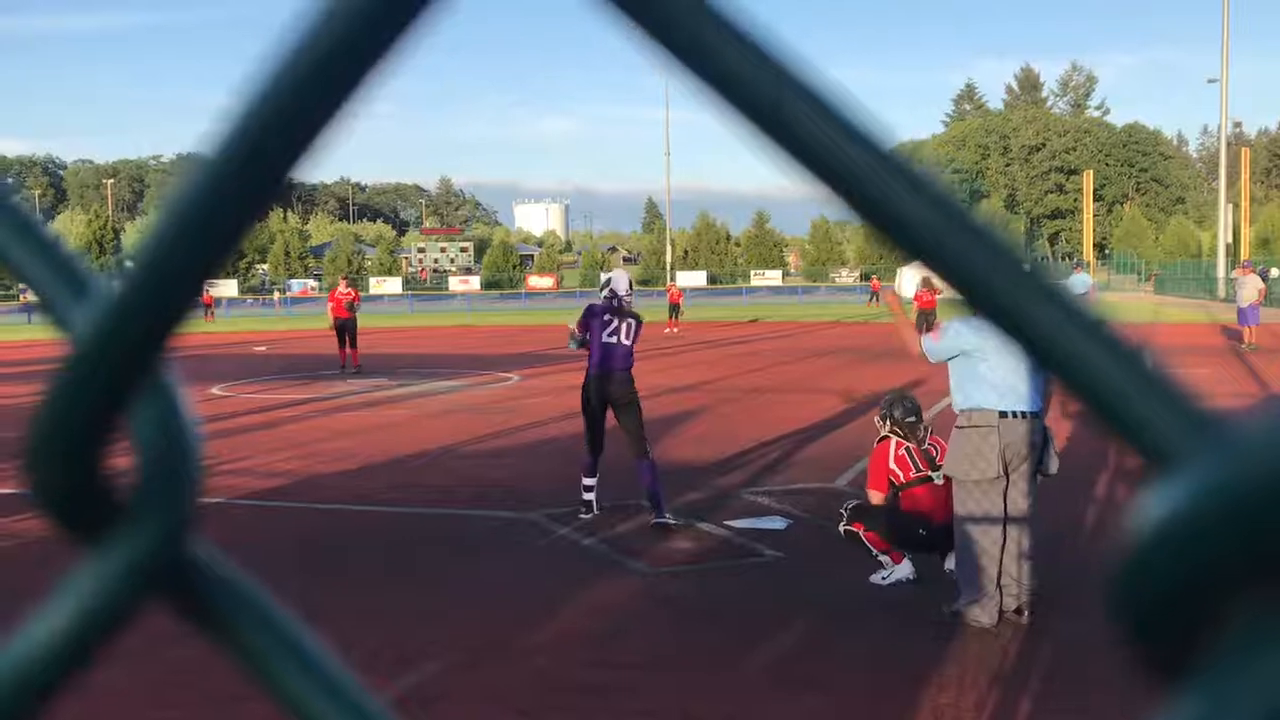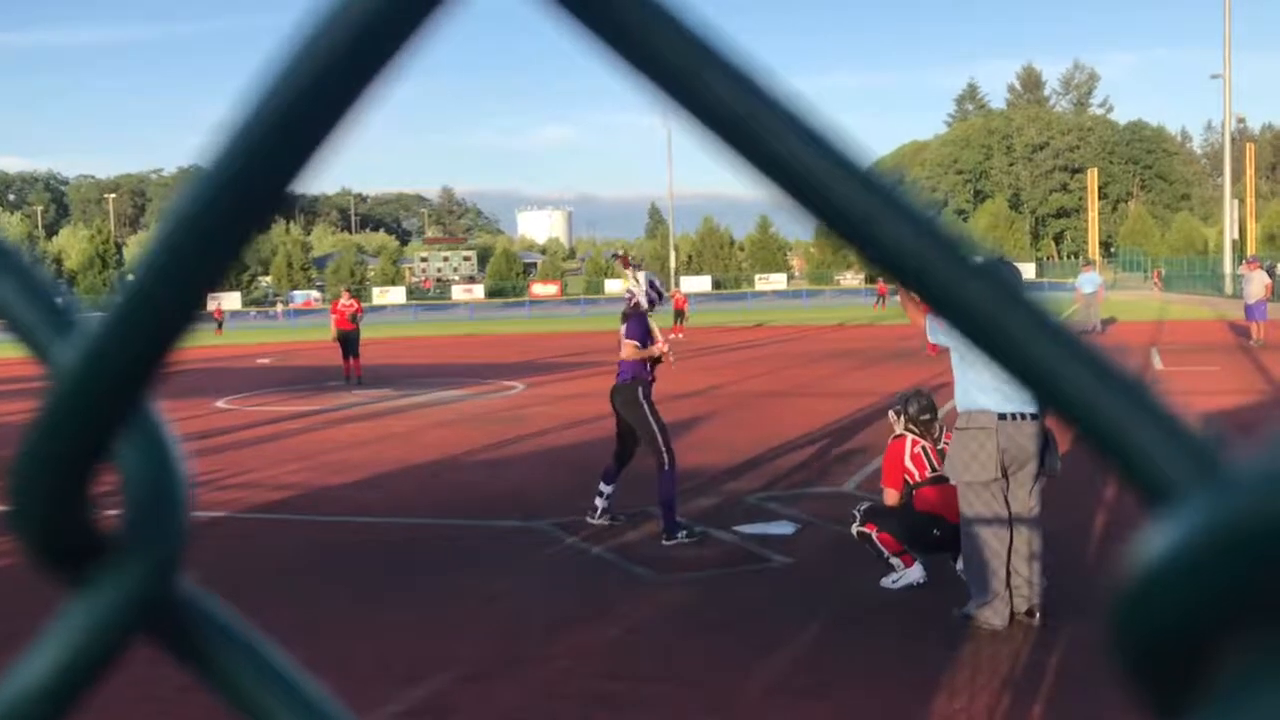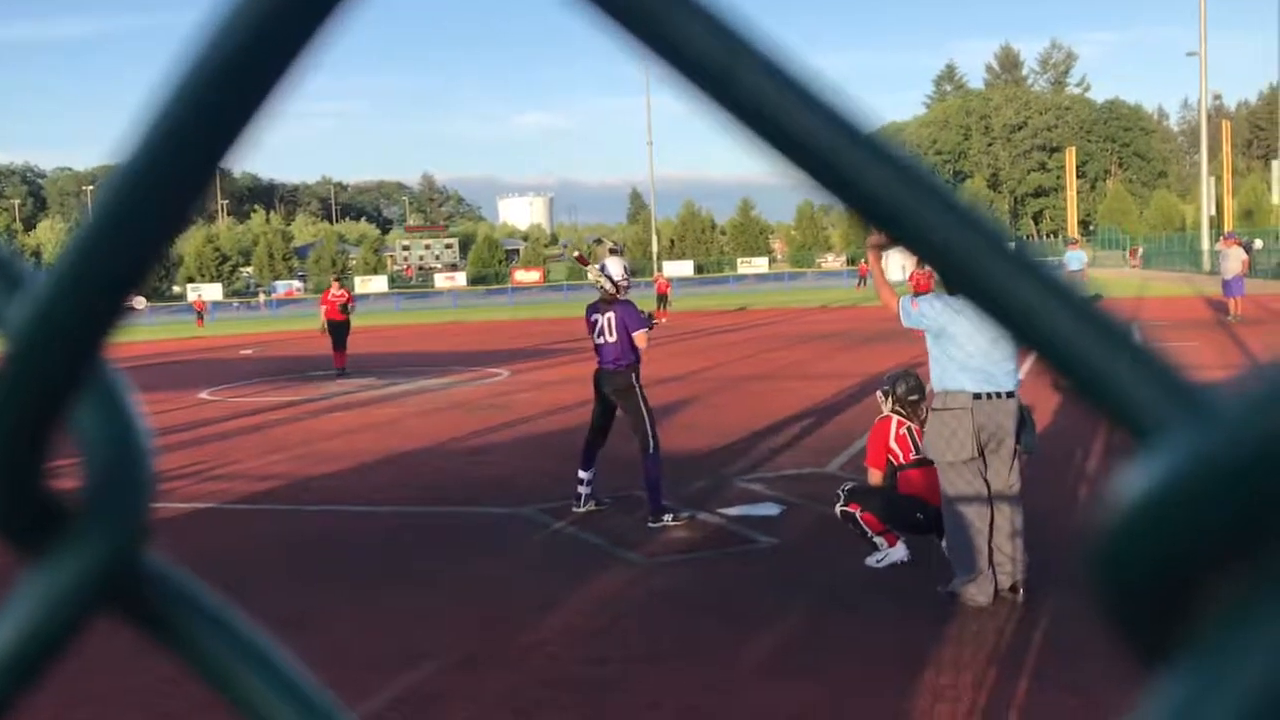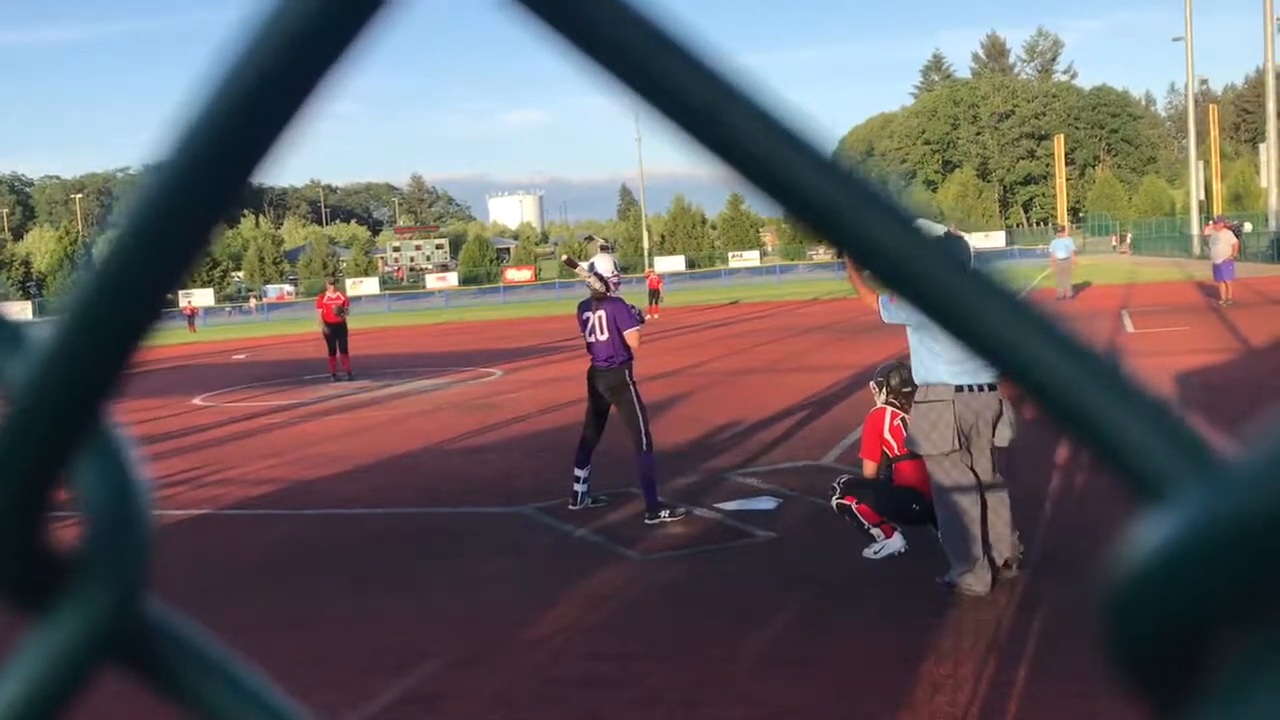
dt=0.7s
person 1, frame 1
left shoulder: (966, 330)
left elbow: (918, 346)
right elbow: (1046, 390)
left wrist: (896, 308)
left hip: (982, 432)
right hip: (1026, 430)
left knee: (978, 521)
right knee: (1017, 517)
left ankle: (981, 607)
right ankle: (1017, 601)
person 1, frame 2
left shoulder: (964, 328)
left elbow: (917, 316)
left hip: (982, 432)
right hip: (1028, 431)
left knee: (984, 523)
right knee: (1025, 518)
left ankle: (991, 608)
right ankle: (1028, 602)
person 1, frame 3
left shoulder: (937, 308)
left elbow: (890, 300)
left wrist: (873, 255)
left hip: (959, 413)
right hip: (1004, 408)
left knee: (964, 500)
right knee: (1005, 495)
left ankle: (975, 584)
right ankle: (1011, 577)
person 1, frame 4
left shoulder: (919, 303)
left elbow: (870, 298)
left wrist: (851, 261)
left hip: (943, 404)
right hip: (985, 398)
left knee: (954, 489)
right knee: (989, 478)
left ankle: (971, 573)
right ankle: (1006, 554)
person 2, frame 1
left shoulder: (593, 311)
right shoulder: (635, 321)
left elbow: (575, 341)
left hip: (595, 383)
right hip: (623, 384)
left knee: (593, 444)
right knee: (640, 448)
left ankle: (588, 502)
right ankle: (657, 510)
person 2, frame 2
left shoulder: (632, 318)
right shoulder: (638, 320)
right elbow: (627, 353)
left wrist: (655, 353)
right wrist: (654, 351)
left hip: (622, 391)
right hip: (635, 393)
left knee: (623, 451)
right knee: (665, 456)
left ankle: (599, 509)
right ankle: (670, 529)
person 2, frame 3
left shoulder: (592, 310)
right shoulder: (626, 307)
right elbow: (642, 343)
right wrist: (645, 324)
left hip: (602, 377)
right hip: (625, 379)
left knee: (595, 437)
right knee: (649, 442)
left ankle: (583, 496)
right ankle: (657, 511)
person 2, frame 4
left shoulder: (583, 308)
right shoulder: (617, 305)
right elbow: (634, 342)
right wrist: (635, 320)
left hip: (595, 376)
right hip: (618, 376)
left knee: (589, 435)
right knee: (642, 439)
left ankle: (579, 494)
right ankle: (653, 508)
person 3, frame 1
left shoulder: (884, 449)
right shoulder: (937, 443)
left elbow: (877, 504)
left hip: (914, 532)
right hip: (951, 529)
left knee: (851, 513)
left ankle: (897, 563)
right ankle: (951, 555)
person 3, frame 2
left shoulder: (899, 446)
right shoulder: (950, 440)
left elbow: (891, 503)
left hip: (929, 531)
left knee: (864, 515)
left ankle: (907, 566)
right ankle: (962, 555)
person 3, frame 3
left shoulder: (885, 425)
left elbow: (875, 483)
left wrist: (883, 498)
left hip: (913, 513)
left knee: (847, 496)
left ankle: (892, 547)
person 3, frame 4
left shoulder: (878, 416)
left elbow: (869, 474)
left wrist: (882, 482)
left hip: (910, 504)
left knee: (842, 489)
left ankle: (888, 537)
